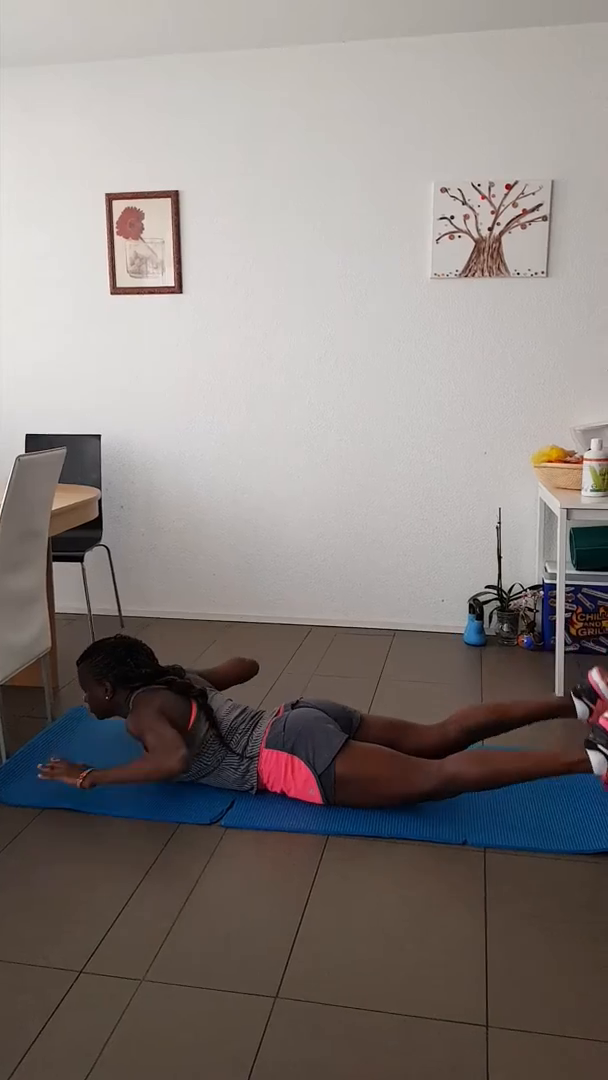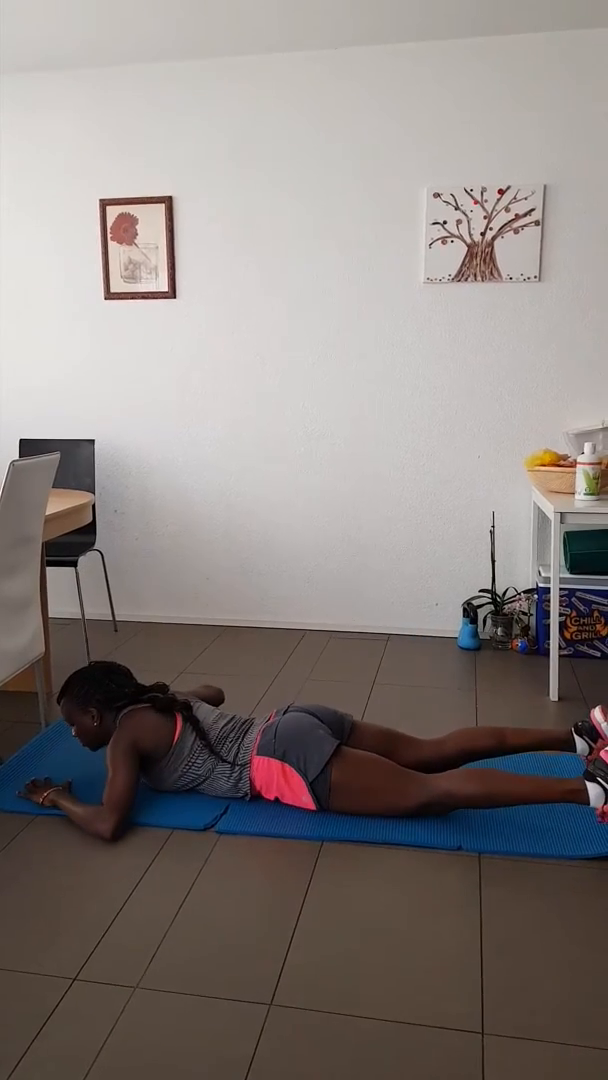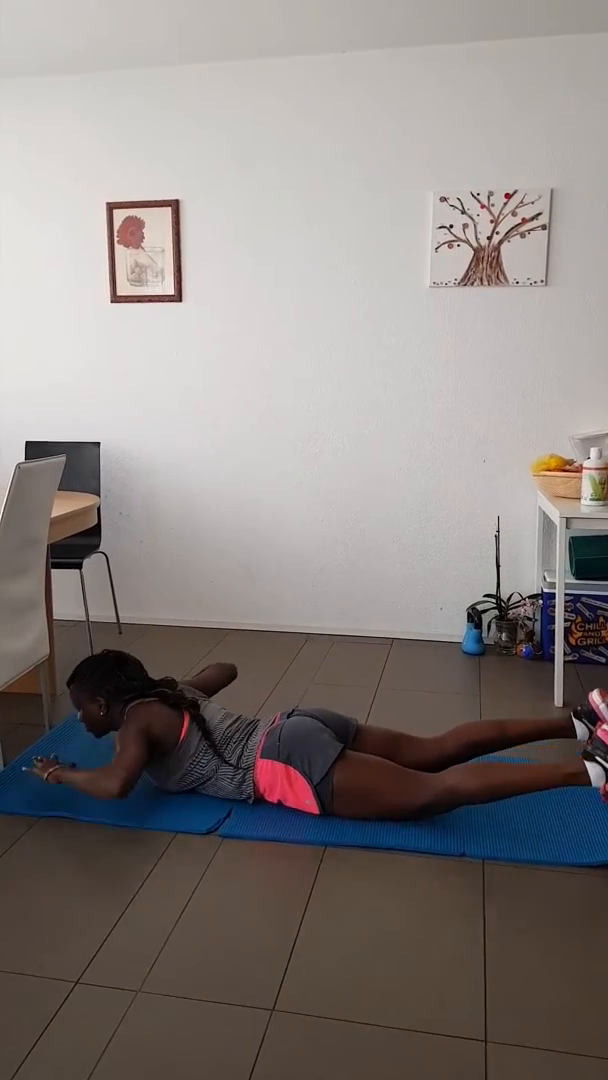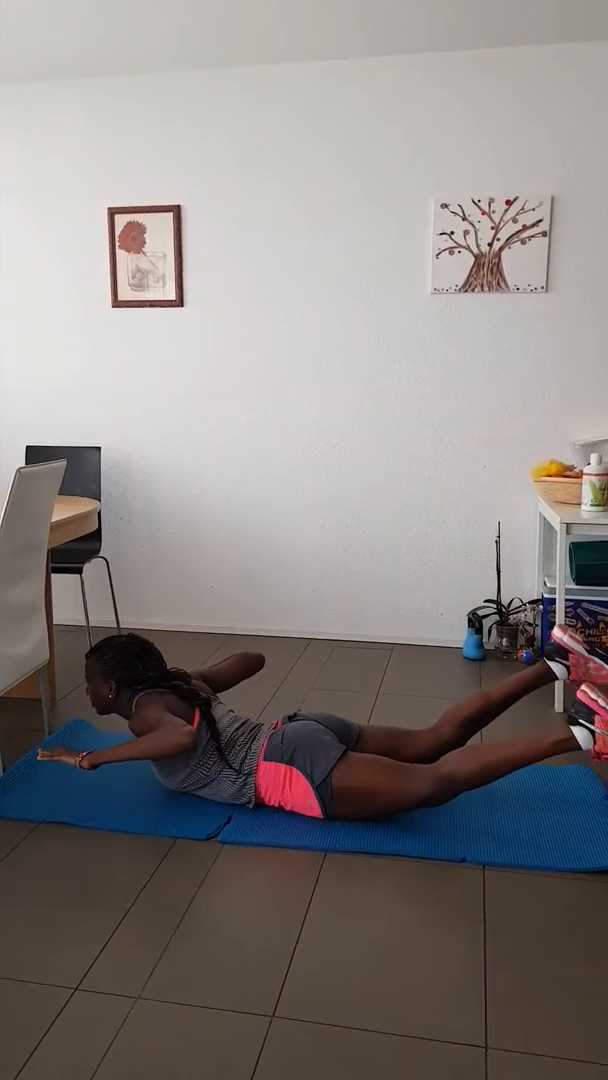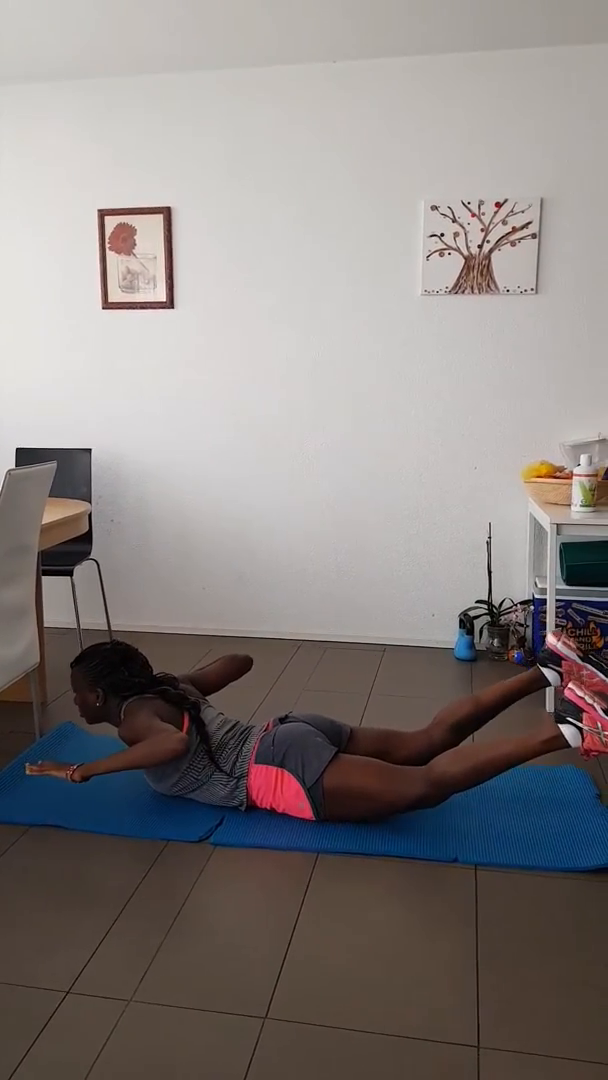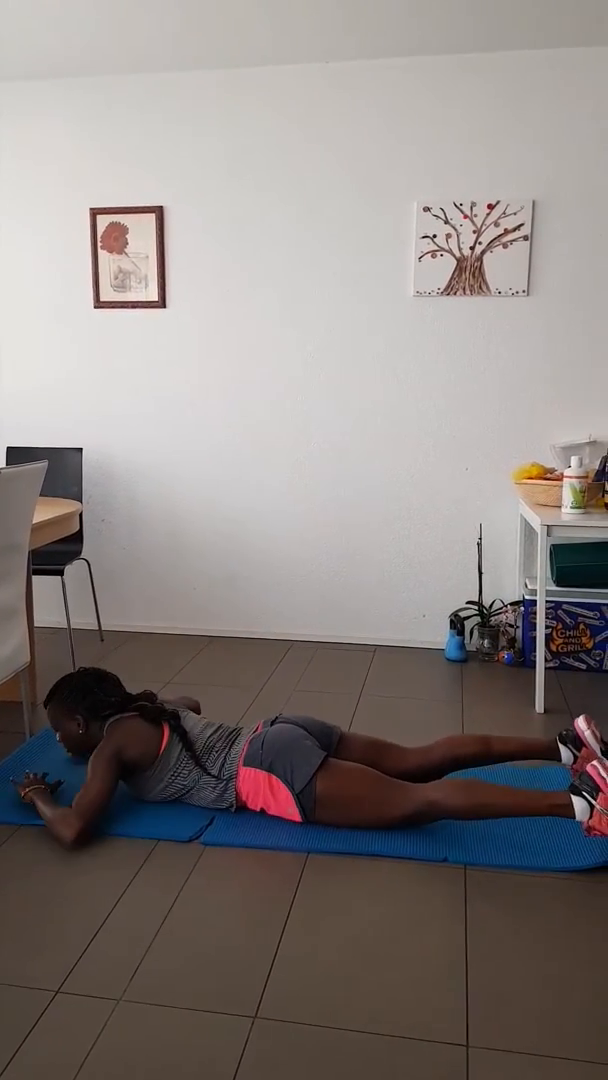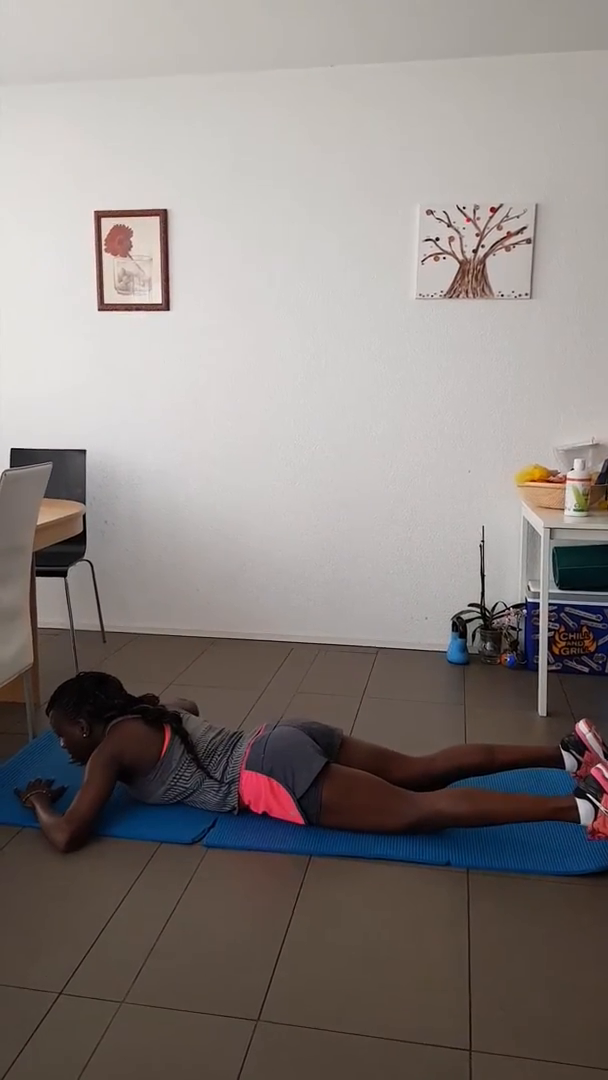
dt=0.7s
person 1, frame 1
left shoulder: (142, 711)
right shoulder: (181, 681)
left elbow: (176, 759)
right elbow: (246, 665)
left wrist: (90, 777)
left hip: (298, 758)
right hip: (305, 721)
left knee: (441, 777)
right knee: (443, 738)
person 1, frame 2
left shoulder: (126, 734)
right shoulder: (162, 701)
left elbow: (110, 824)
right elbow: (214, 691)
left wrist: (59, 799)
left hip: (289, 761)
right hip: (299, 727)
left knee: (431, 792)
right knee: (432, 753)
person 1, frame 3
left shoulder: (136, 721)
right shoulder: (173, 694)
left elbow: (116, 785)
right elbow: (226, 668)
left wrist: (64, 774)
left hip: (295, 768)
right hip: (303, 730)
left knee: (436, 790)
right knee: (438, 751)
person 1, frame 4
left shoulder: (145, 710)
right shoulder: (182, 684)
left elbow: (182, 736)
right elbow: (253, 658)
left wrist: (94, 758)
left hip: (296, 772)
right hip: (302, 736)
left knee: (437, 781)
right knee: (436, 741)
right ankle: (554, 663)
person 1, frame 5
left shoulder: (133, 718)
right shoulder: (171, 689)
left elbow: (173, 742)
right elbow: (239, 659)
left wrist: (83, 769)
left hip: (285, 773)
right hip: (294, 737)
left knee: (428, 783)
right knee: (429, 742)
right ankle: (547, 671)
person 1, frame 6
left shoulder: (111, 745)
right shoulder: (147, 710)
left elbow: (73, 830)
left wrist: (39, 798)
left hip: (275, 774)
right hip: (285, 739)
left knee: (420, 801)
right knee: (420, 762)
person 1, frame 7
left shoulder: (111, 748)
right shoulder: (150, 712)
left elbow: (67, 836)
left wrist: (39, 803)
left hip: (274, 777)
right hip: (289, 742)
left knee: (422, 810)
right knee: (422, 772)
